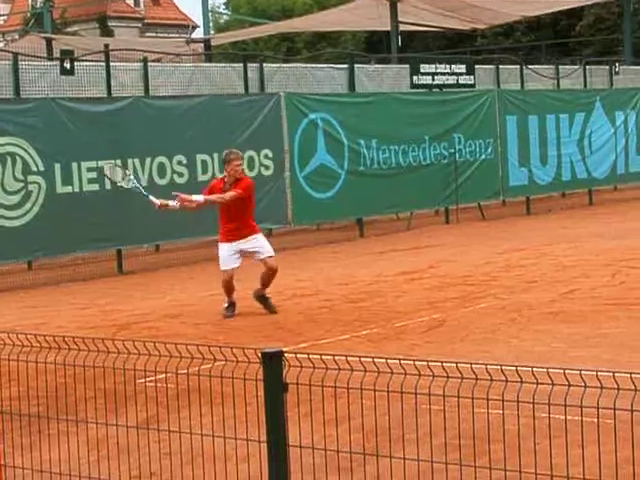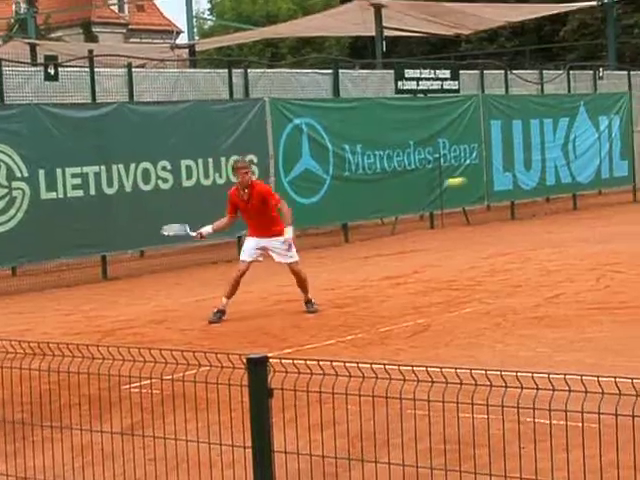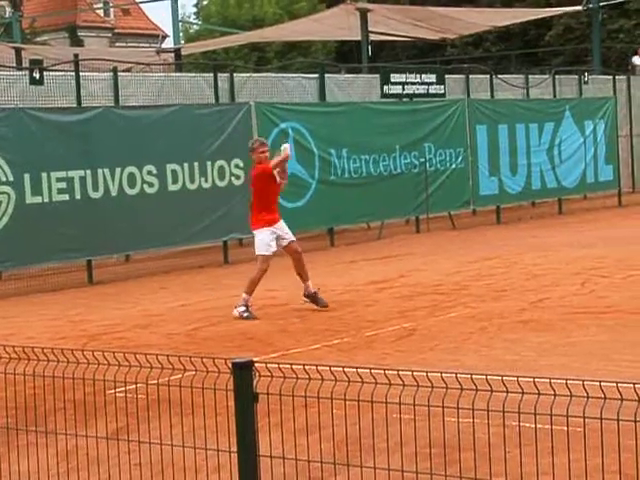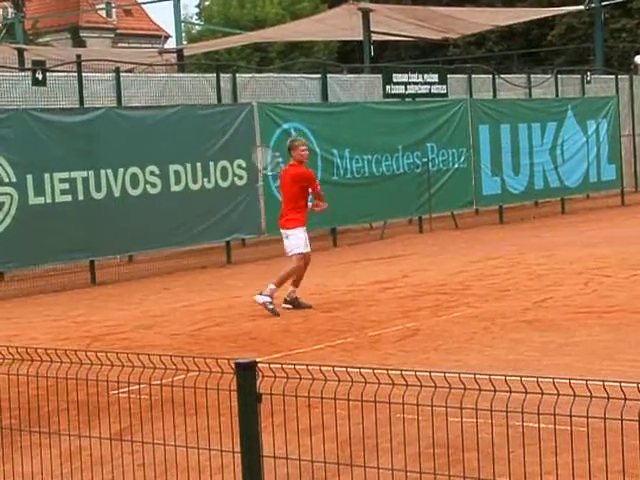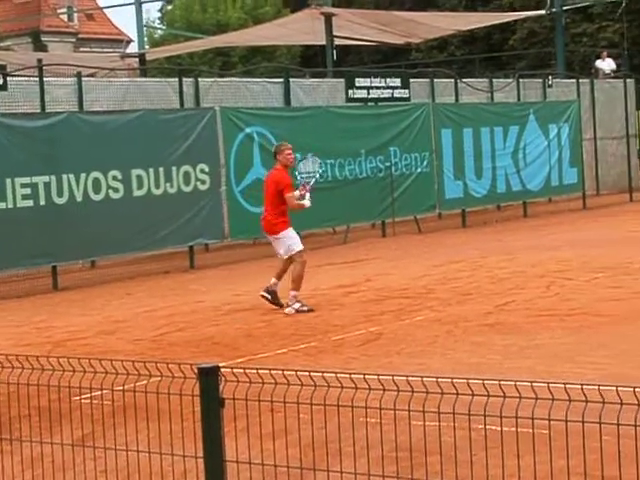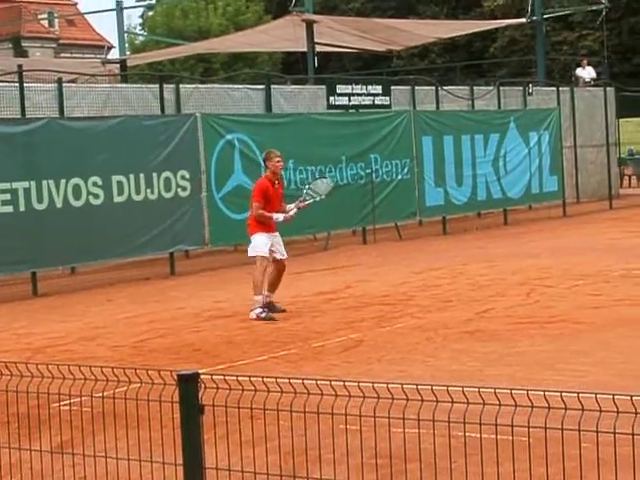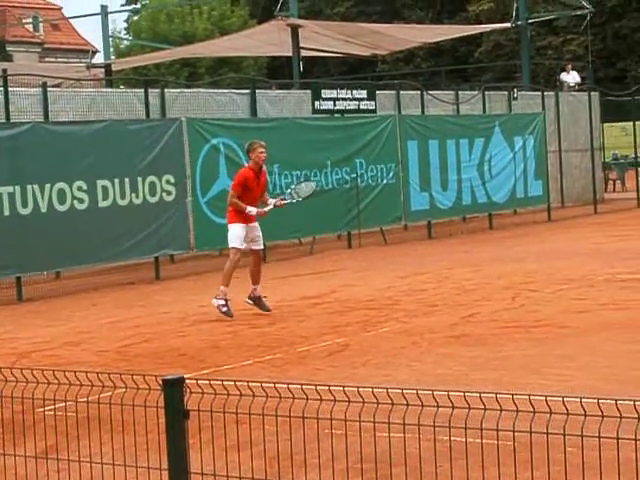
dt=0.3s
person 1, frame 1
left shoulder: (247, 183)
right shoulder: (216, 184)
left elbow: (224, 199)
right elbow: (195, 204)
left wrist: (196, 198)
right wrist: (172, 203)
left hip: (251, 235)
right hip: (227, 239)
left knee: (272, 266)
right knee: (228, 277)
left ankle: (261, 293)
right ankle: (230, 302)
person 1, frame 2
left shoulder: (262, 188)
right shoulder: (233, 194)
left elbow: (285, 208)
right elbow: (229, 220)
left wrist: (289, 231)
right wrist: (208, 229)
left hip: (277, 236)
right hip: (255, 237)
left knee: (296, 270)
right knee: (240, 271)
left ankle: (308, 300)
right ankle: (222, 308)
person 1, frame 3
left shoulder: (268, 169)
right shoulder: (259, 171)
left elbow: (279, 185)
right elbow: (283, 157)
left wrist: (280, 173)
right wrist: (286, 150)
left hip: (276, 221)
right hip: (262, 225)
left knee: (296, 253)
right knee: (263, 265)
left ankle: (310, 291)
right ankle: (242, 305)
person 1, frame 4
left shoulder: (285, 172)
right shoulder: (305, 173)
right elbow: (319, 196)
left wrist: (311, 206)
left hip: (294, 222)
right hip: (294, 224)
left knee: (306, 259)
right knee: (297, 263)
left ankle: (291, 298)
right ankle: (266, 294)
person 1, frame 5
left shoulder: (273, 175)
right shoulder: (283, 178)
right elbow: (293, 205)
left wrist: (298, 193)
right wrist: (306, 203)
left hip: (272, 224)
right hip: (279, 225)
left knee: (291, 258)
right knee: (300, 260)
left ankle: (271, 288)
right ankle: (293, 302)
person 1, frame 6
left shoulder: (279, 183)
right shoulder: (261, 185)
right elbow: (256, 213)
left wrist: (293, 207)
right wrist: (279, 217)
left hip: (271, 230)
right hip: (259, 230)
left knee: (280, 265)
right knee: (261, 265)
left ankle: (267, 300)
right ankle: (257, 308)
person 1, frame 7
left shoulder: (263, 173)
right shoulder: (243, 175)
right elbow: (231, 201)
left wrist: (272, 201)
right wrist: (251, 210)
left hip: (252, 221)
right hip: (237, 220)
left knee: (257, 256)
right knee: (235, 256)
left ankle: (254, 295)
right ankle: (222, 297)
